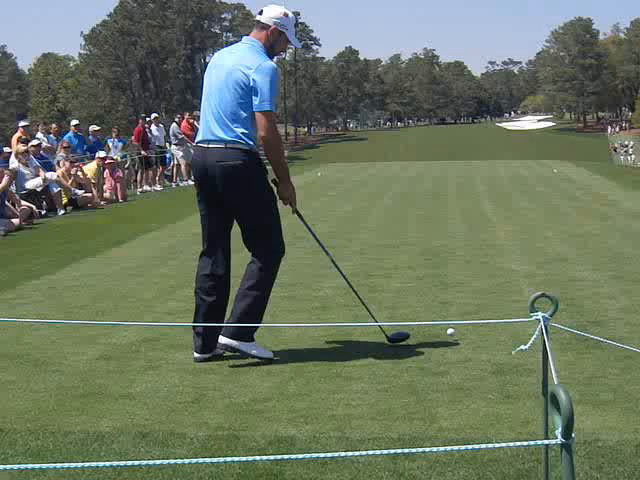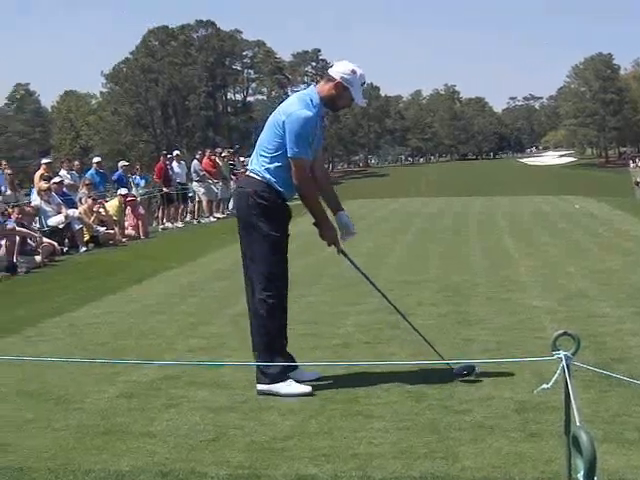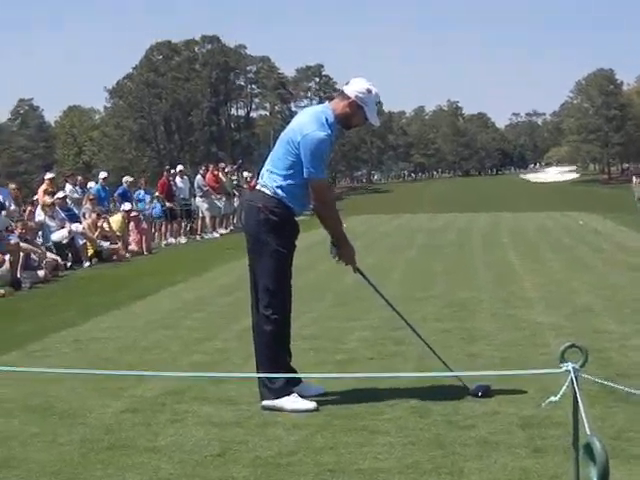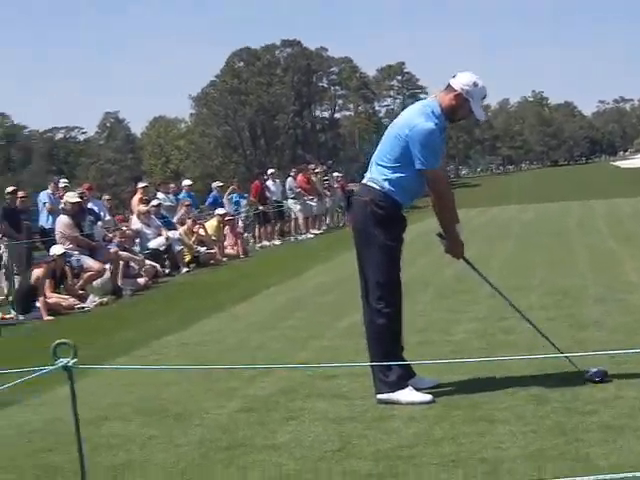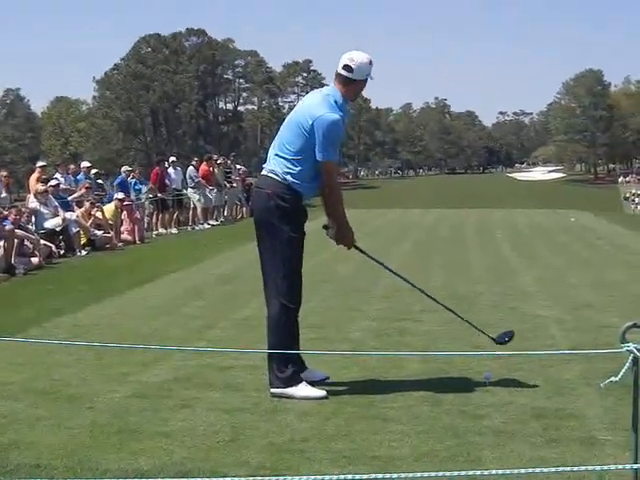
dt=1s
person 1, frame 1
left shoulder: (219, 58)
right shoulder: (264, 67)
right elbow: (267, 133)
right wrist: (285, 182)
left hip: (203, 157)
right hip: (237, 162)
left knee: (213, 254)
right knee: (268, 249)
left ankle: (205, 341)
right ankle: (239, 330)
person 1, frame 2
left shoulder: (311, 109)
right shoulder: (302, 113)
left elbow: (317, 170)
right elbow: (301, 179)
left wrist: (339, 212)
right wrist: (323, 223)
left hip: (267, 199)
right hip: (260, 198)
left knee: (274, 286)
right knee: (266, 287)
left ankle: (280, 362)
right ankle: (270, 374)
person 1, frame 3
left shoulder: (318, 117)
right shoulder: (317, 133)
left elbow: (323, 189)
right elbow: (320, 199)
left wrist: (339, 235)
right wrist: (342, 243)
left hip: (274, 214)
right hip: (269, 215)
left knee: (278, 301)
right knee: (271, 303)
left ankle: (285, 378)
right ankle: (274, 390)
person 1, frame 4
left shoulder: (429, 116)
right shoulder: (425, 126)
left elbow: (440, 180)
right elbow: (437, 187)
left wrist: (454, 224)
right wrist: (452, 236)
left hip: (383, 208)
right hip: (376, 209)
left knee: (388, 296)
right knee: (381, 298)
left ankle: (399, 372)
right ankle: (389, 383)
person 1, frame 5
left shoulder: (319, 98)
right shoulder: (330, 117)
left elbow: (322, 175)
right elbow: (329, 180)
left wrist: (333, 219)
right wrist: (342, 226)
left hip: (273, 194)
right hip: (280, 199)
left knee: (282, 288)
right knee: (285, 291)
left ankle: (288, 366)
right ankle: (284, 378)
